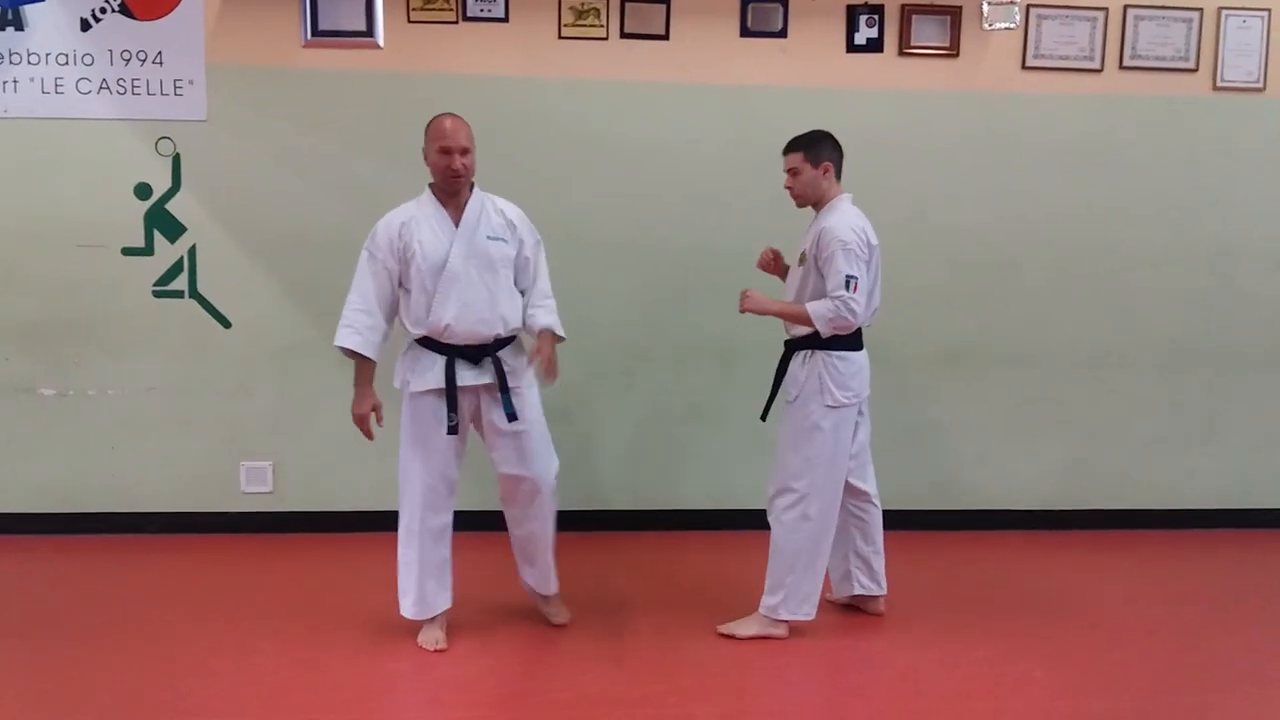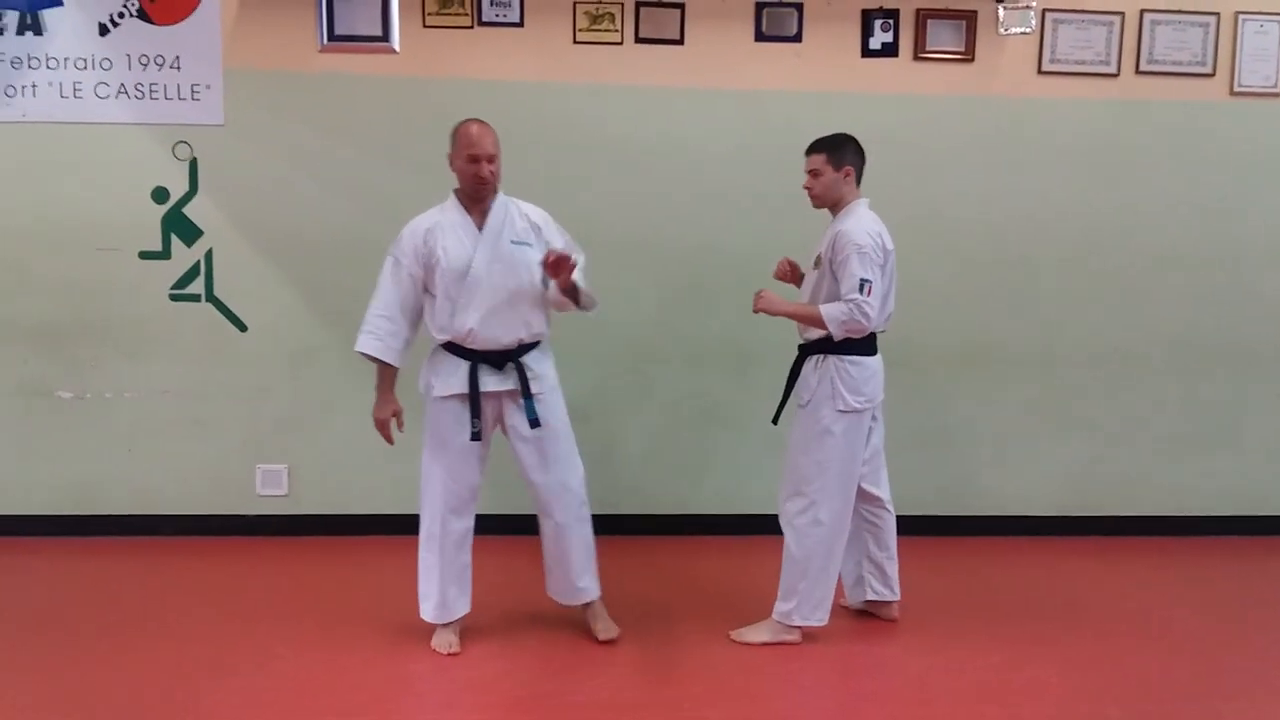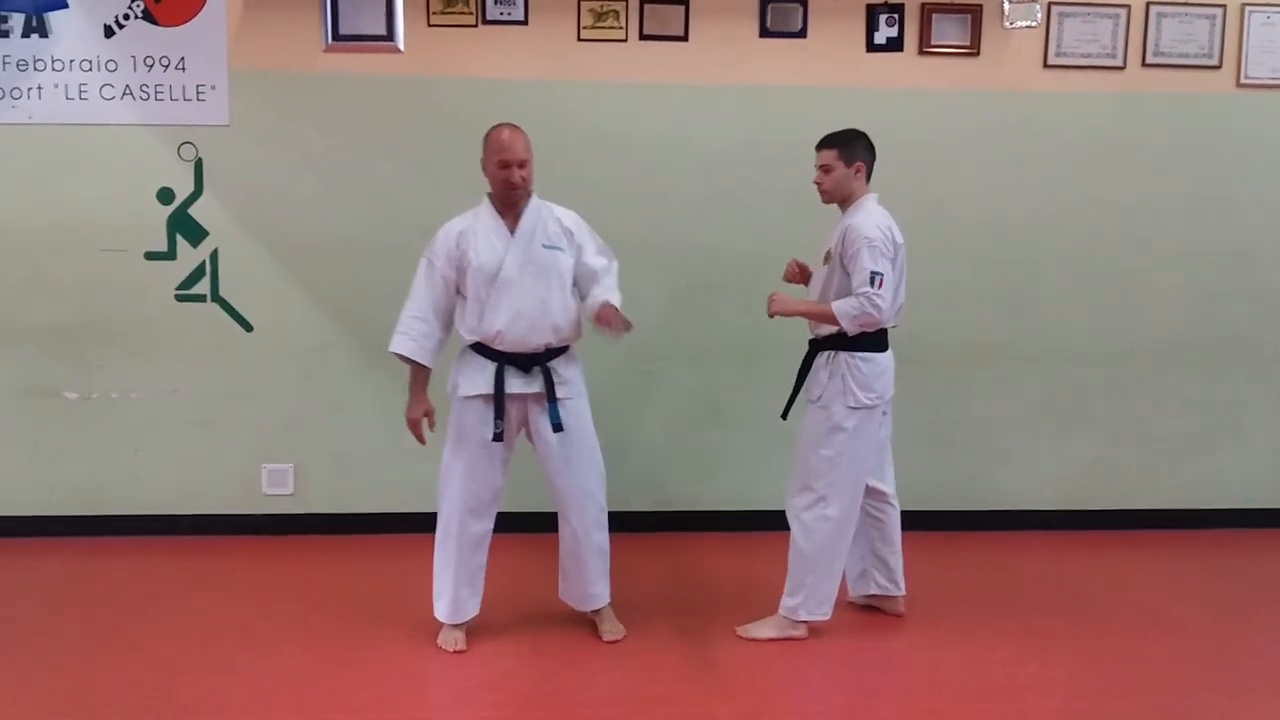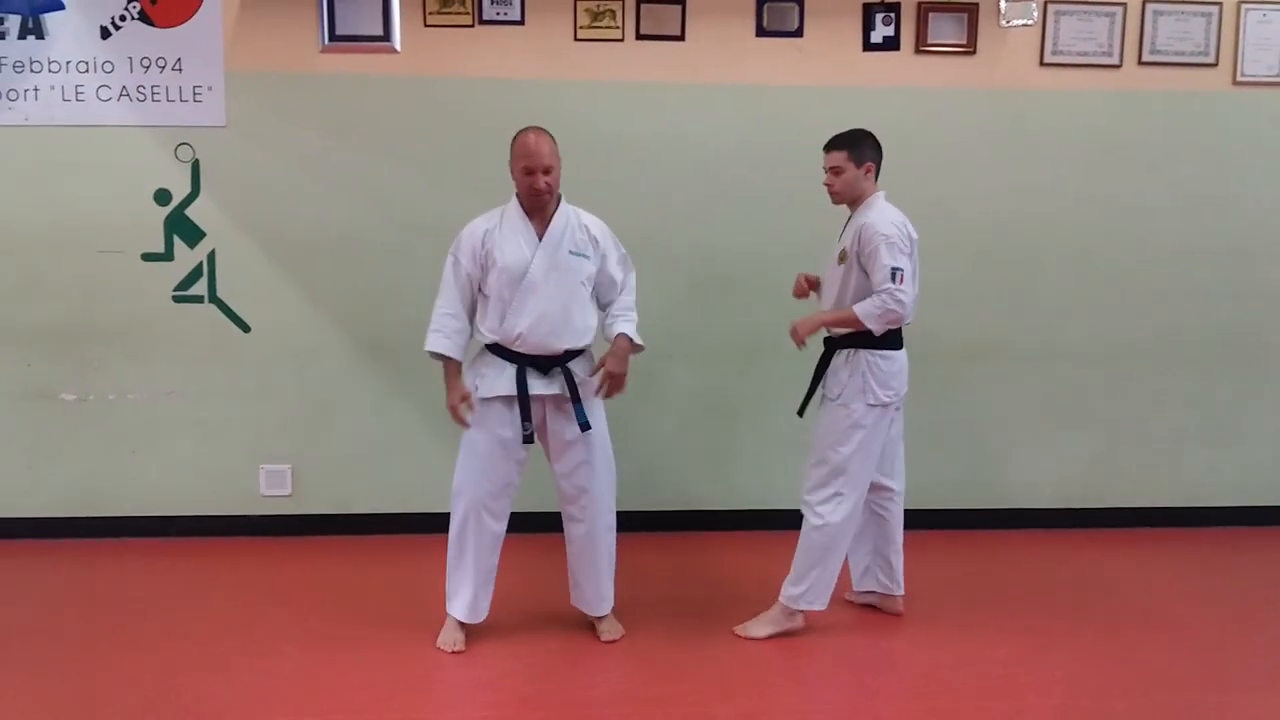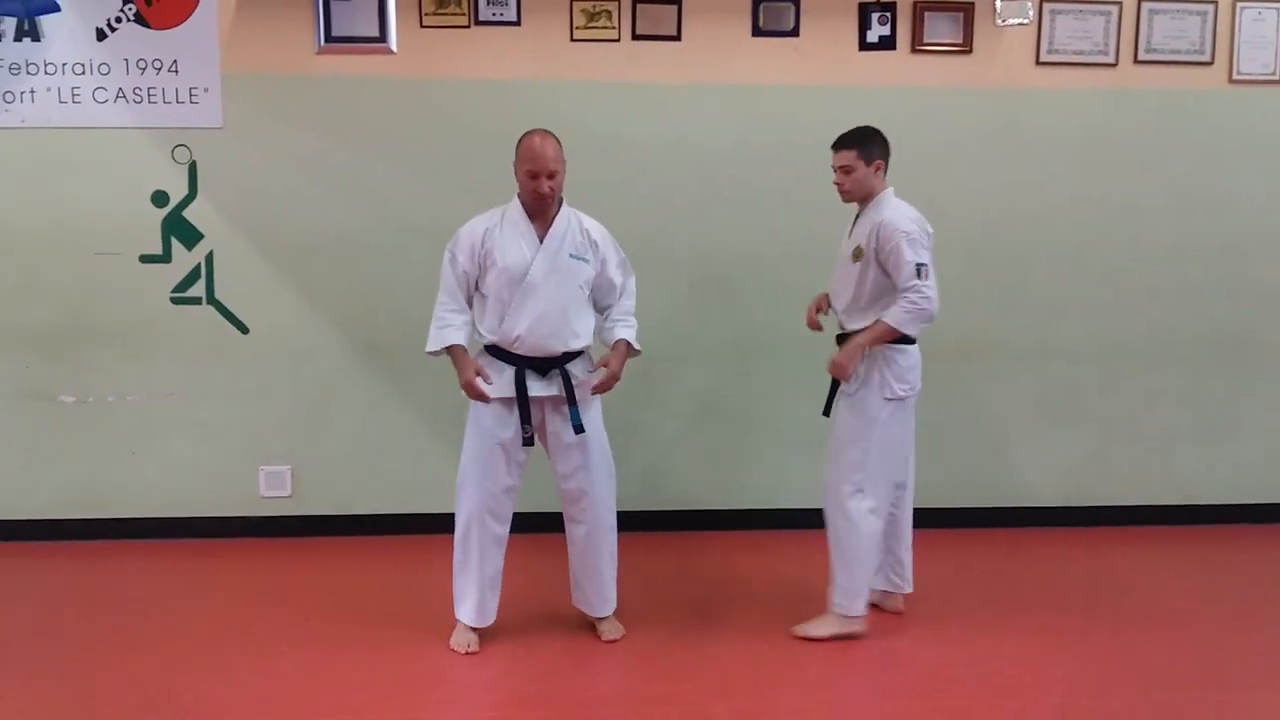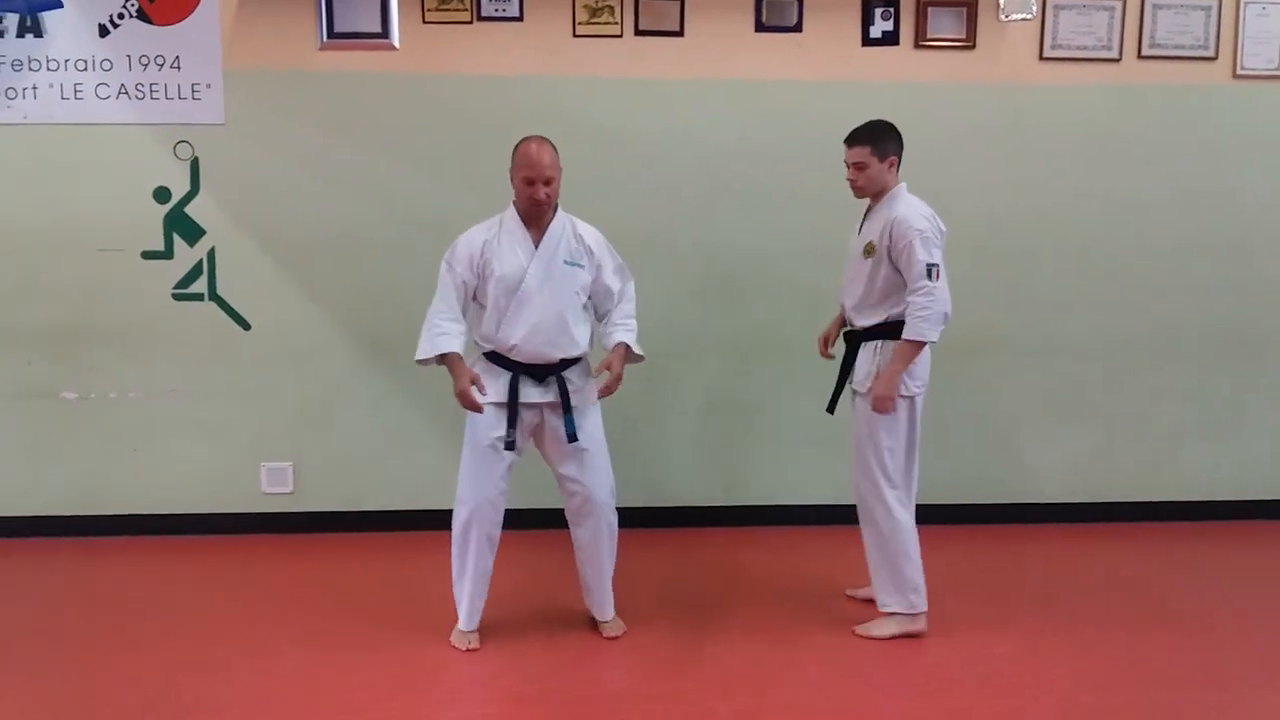
dt=0.2s
person 1, frame 1
left shoulder: (508, 217)
right shoulder: (399, 226)
left elbow: (538, 283)
right elbow: (370, 307)
left wrist: (545, 337)
right wrist: (363, 387)
left hip: (504, 368)
right hip: (434, 372)
left knee: (534, 477)
right knee: (427, 491)
left ankle: (544, 586)
right ankle: (430, 610)
person 1, frame 2
left shoulder: (533, 221)
right shoulder: (423, 232)
left elbow: (570, 288)
right elbow: (393, 313)
left wrist: (565, 280)
right wrist: (384, 392)
left hip: (529, 373)
right hip: (458, 378)
left knee: (561, 487)
right knee: (448, 497)
left ankle: (587, 599)
right ankle: (446, 614)
person 1, frame 3
left shoulder: (567, 225)
right shoulder: (457, 235)
left elbow: (603, 279)
right elbow: (426, 314)
left wrist: (607, 309)
right wrist: (418, 392)
left hip: (556, 378)
right hip: (484, 379)
left knee: (582, 490)
right knee: (466, 496)
left ankle: (597, 603)
right ankle: (453, 612)
person 1, frame 4
left shoulder: (592, 232)
right shoulder: (480, 234)
left elbow: (620, 298)
right elbow: (452, 307)
left wrist: (620, 351)
right wrist: (454, 377)
left hip: (573, 380)
right hip: (501, 380)
left knee: (591, 494)
right knee: (478, 494)
left ankle: (598, 605)
right ankle: (461, 613)
person 1, frame 5
left shoulder: (592, 235)
right shoulder: (480, 232)
left elbow: (619, 300)
right elbow: (452, 300)
left wrist: (618, 351)
right wrist: (462, 360)
left hip: (572, 381)
right hip: (501, 382)
left knee: (592, 495)
right knee: (482, 498)
left ankle: (600, 606)
right ankle: (471, 614)
person 1, frame 6
left shoulder: (587, 241)
right shoulder: (479, 242)
left elbow: (620, 303)
right elbow: (446, 308)
left wrist: (618, 355)
right wrist: (456, 367)
left hip: (570, 388)
right hip: (498, 388)
left knee: (594, 498)
right knee: (477, 502)
left ankle: (601, 605)
right ankle: (467, 614)
person 2, frame 1
left shoulder: (839, 230)
right shoulder: (837, 223)
left elbow: (844, 311)
left wrist: (770, 306)
right wrist: (786, 273)
left hip: (825, 370)
right hip: (836, 366)
left knee: (800, 492)
right knee: (851, 483)
left ankle: (778, 613)
right ankle: (866, 589)
person 2, frame 2
left shoulder: (855, 233)
right shoulder: (855, 227)
left elbow: (857, 315)
left wrist: (784, 307)
right wrist: (802, 280)
left hip: (838, 375)
right hip: (851, 370)
left knee: (812, 497)
right knee: (865, 488)
left ankle: (791, 619)
right ankle: (880, 594)
person 2, frame 3
left shoulder: (864, 227)
right shoulder: (861, 222)
left elbow: (869, 308)
left wrist: (796, 307)
right wrist: (813, 279)
left hip: (850, 370)
right hip: (860, 366)
left knee: (820, 493)
right knee: (870, 485)
left ankle: (795, 613)
right ankle: (885, 589)
person 2, frame 4
left shoulder: (881, 225)
right shoulder: (864, 222)
left elbow: (893, 304)
left wrist: (819, 319)
right wrist: (821, 286)
left hip: (866, 369)
right hip: (864, 366)
left knee: (830, 488)
right knee: (877, 483)
left ankle: (792, 606)
right ankle: (884, 587)
person 2, frame 5
left shoulder: (896, 222)
right shoulder: (868, 218)
left elbow: (919, 302)
left wrist: (854, 346)
right wrist: (828, 300)
left hip: (881, 364)
right hip: (871, 362)
left knee: (850, 484)
right knee: (885, 482)
left ankle: (848, 607)
right ankle: (888, 587)
person 2, frame 6
left shoulder: (909, 220)
right shoulder: (876, 214)
left elbow: (930, 305)
left wrist: (893, 376)
right wrist: (840, 323)
left hip: (891, 361)
right hip: (871, 355)
left knee: (884, 485)
right knee: (881, 480)
left ankle: (908, 608)
right ankle: (892, 583)
